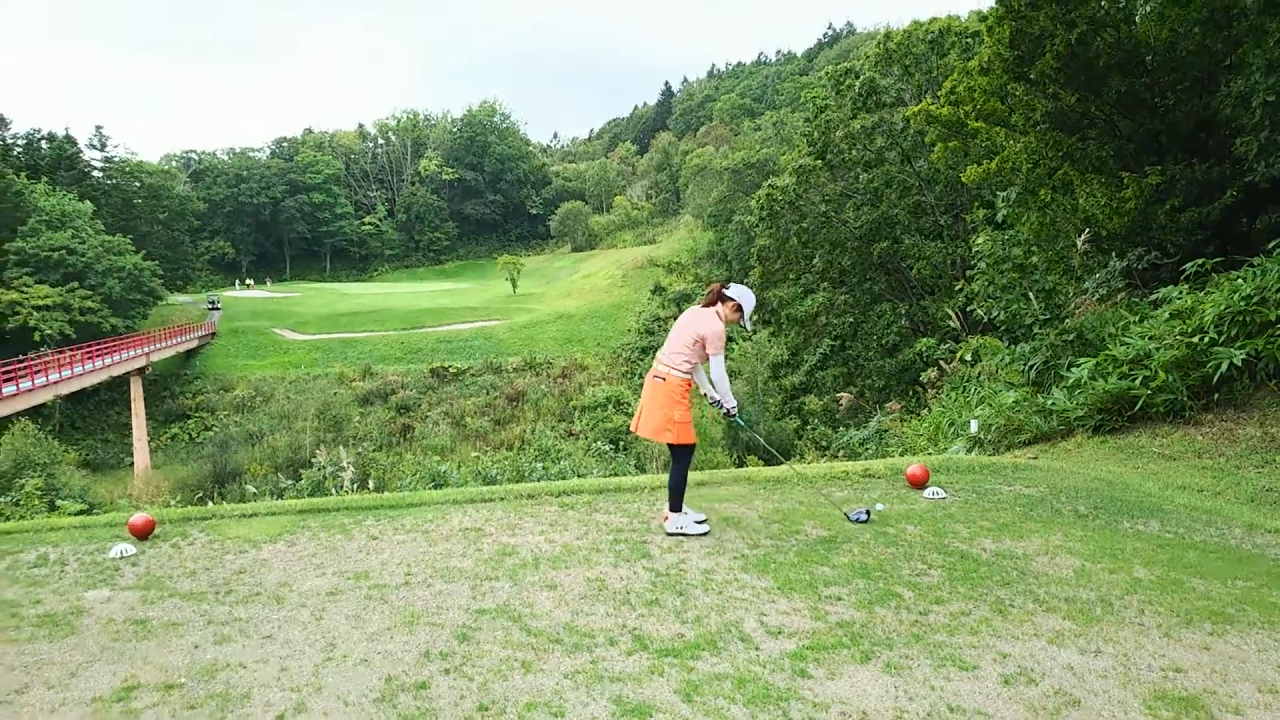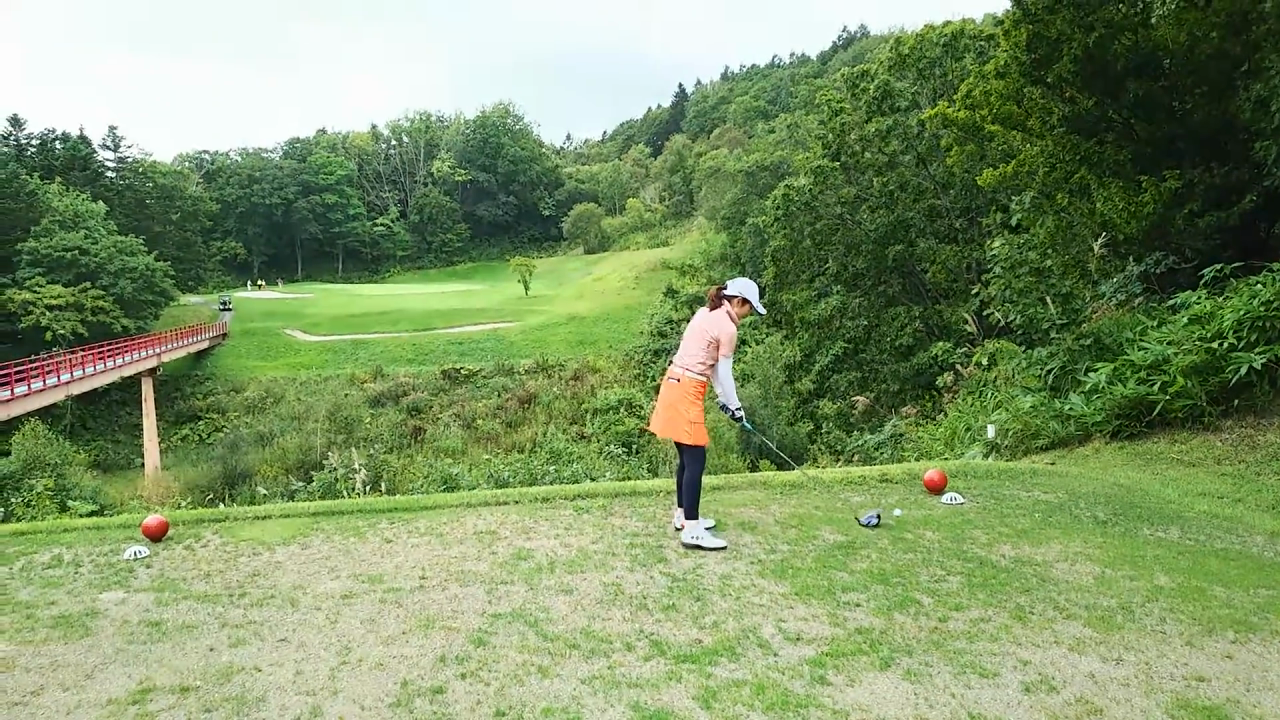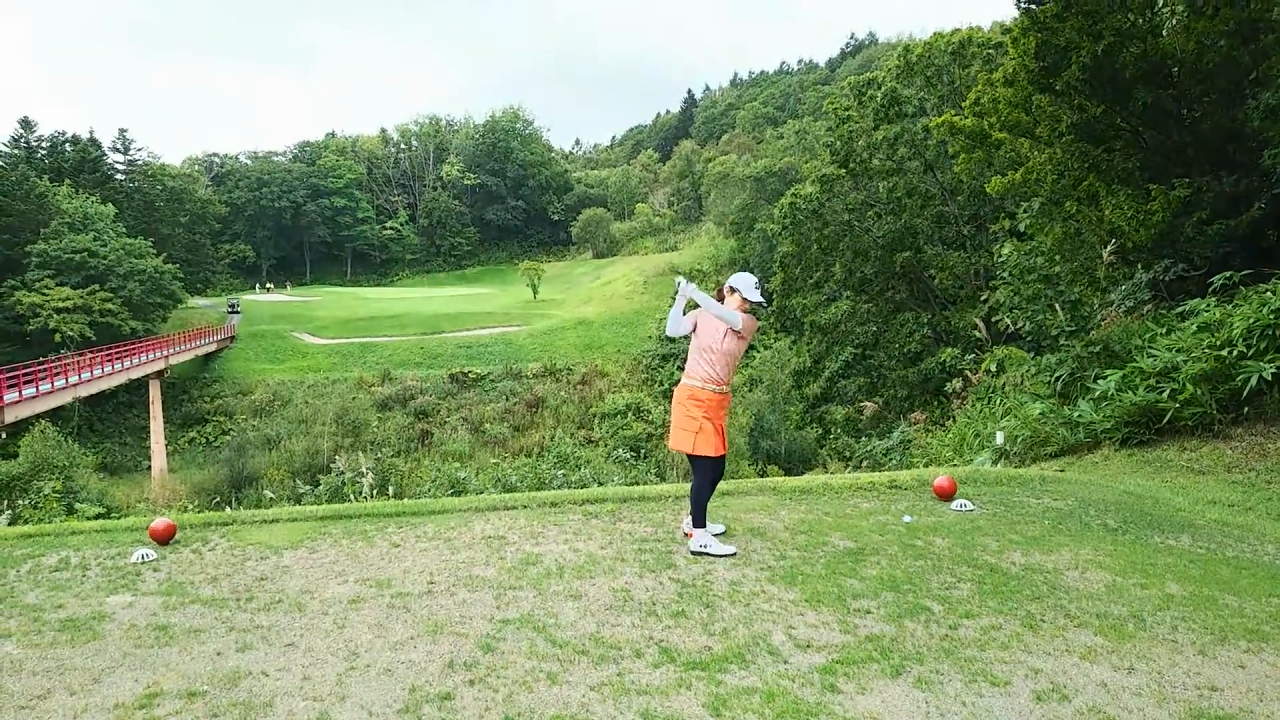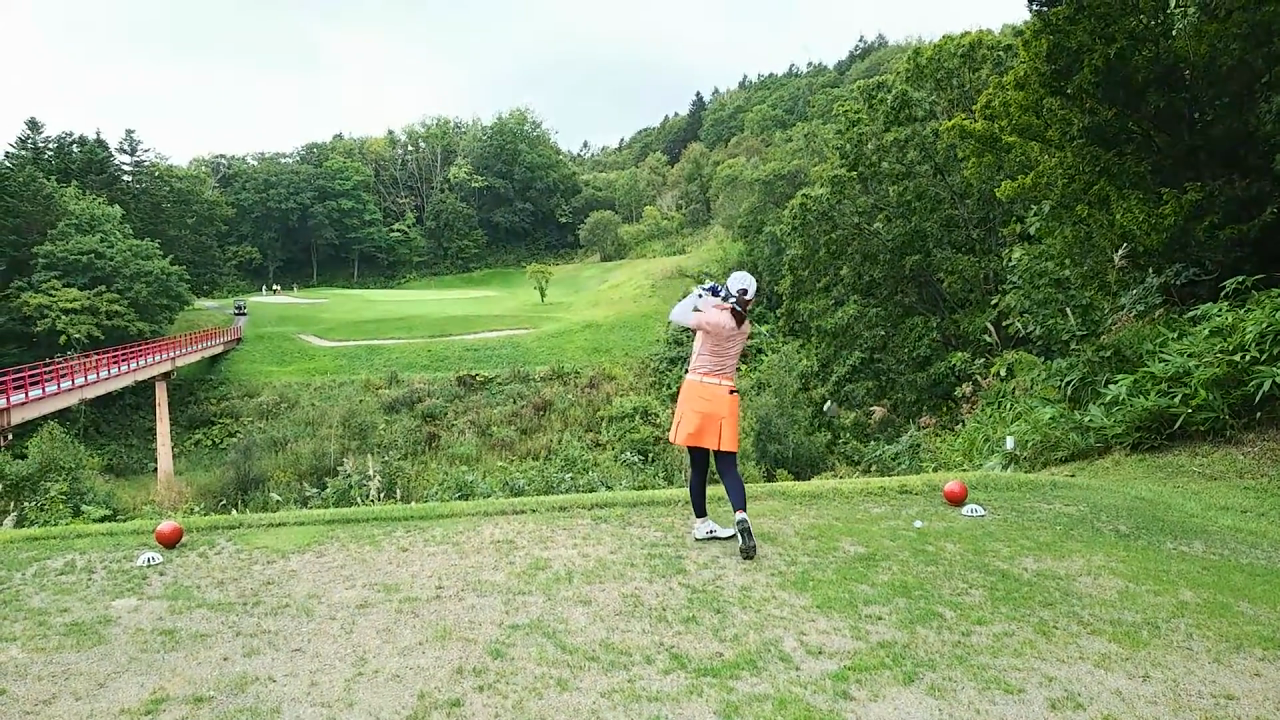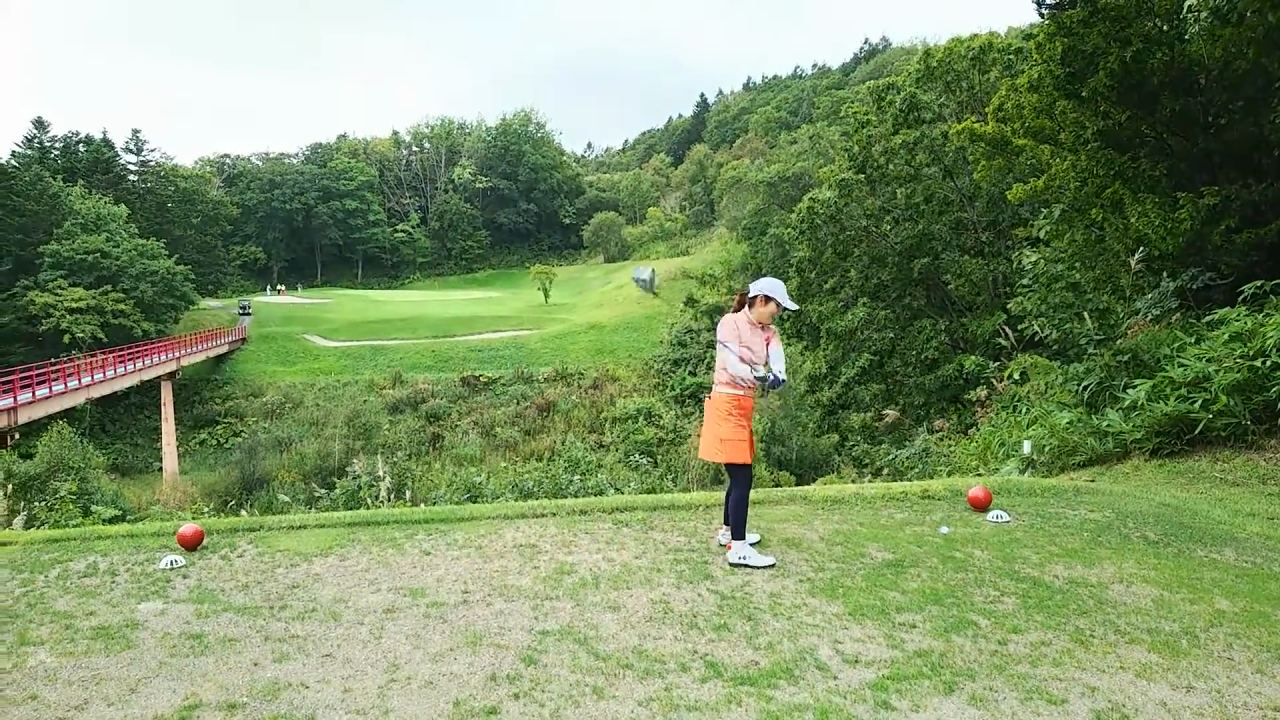
dt=1s
person 1, frame 1
left shoulder: (696, 312)
right shoulder: (714, 326)
right elbow: (718, 373)
left wrist: (709, 393)
right wrist: (730, 404)
left hip: (660, 382)
right hip: (671, 388)
left knee: (681, 452)
right knee: (682, 455)
left ankle: (675, 508)
right ankle: (675, 519)
person 1, frame 2
left shoulder: (705, 313)
right shoulder: (727, 328)
right elbow: (724, 372)
left wrist: (721, 396)
right wrist: (734, 405)
left hip: (676, 385)
right hip: (687, 391)
left knee: (687, 458)
right knee: (695, 460)
left ankle: (683, 514)
right ankle: (691, 530)
person 1, frame 3
left shoulder: (749, 324)
right shoulder: (701, 316)
left elbow: (727, 316)
right elbow: (672, 330)
left wrist: (694, 293)
right wrist: (682, 297)
left hip: (719, 401)
right hip: (693, 398)
left knee: (716, 468)
right knee: (704, 470)
left ankle: (694, 521)
right ankle: (699, 538)
person 1, frame 4
left shoulder: (715, 320)
right shoulder: (743, 325)
left elbow: (676, 316)
right elbow: (709, 306)
left wrist: (700, 291)
right wrist: (705, 295)
left hip: (697, 393)
right hip: (724, 397)
left knee: (698, 465)
right knee: (727, 466)
left ankle: (702, 524)
right ankle: (741, 515)
person 1, frame 5
left shoulder: (769, 332)
right shoulder: (730, 323)
left elbow: (777, 361)
right elbow: (732, 367)
left wrist: (776, 374)
right wrist: (756, 376)
left hip: (741, 407)
right hip: (727, 405)
left knee: (740, 475)
right knee: (742, 479)
left ankle: (729, 531)
right ankle: (737, 549)
